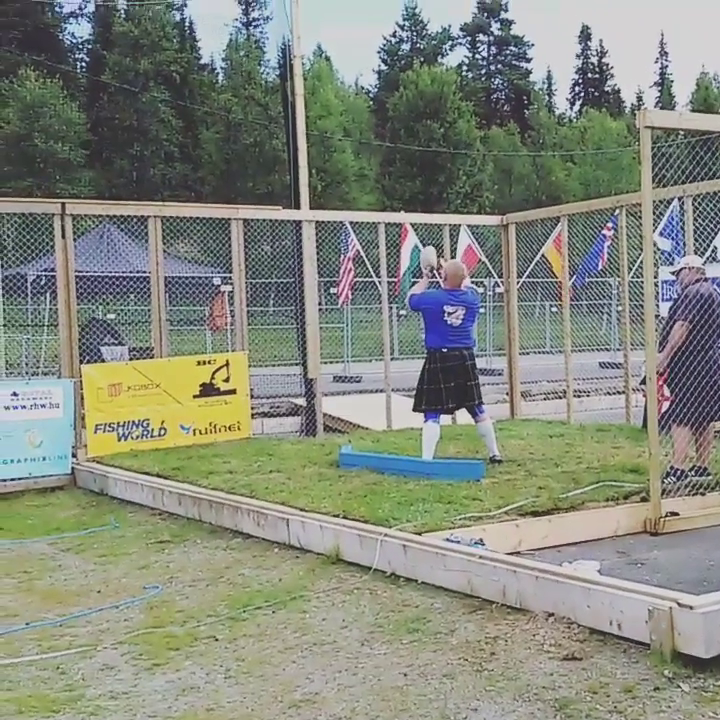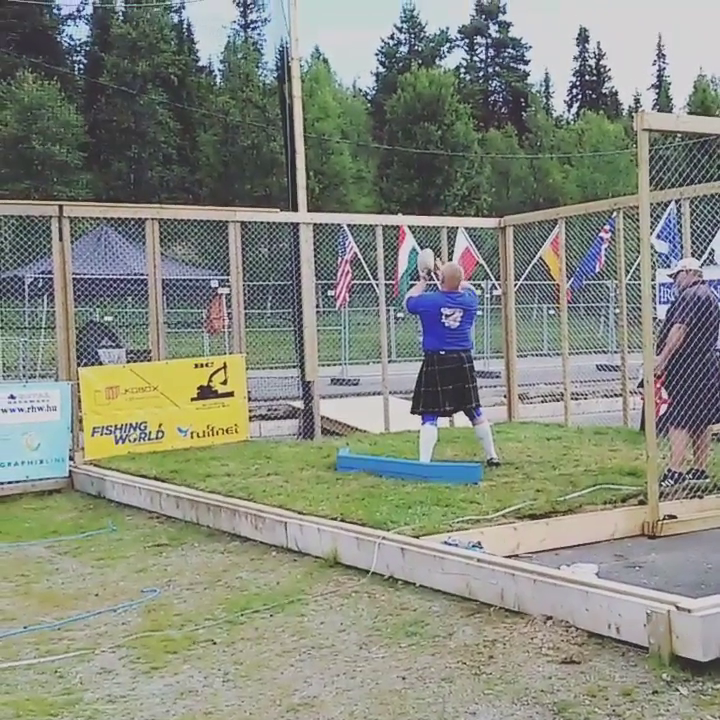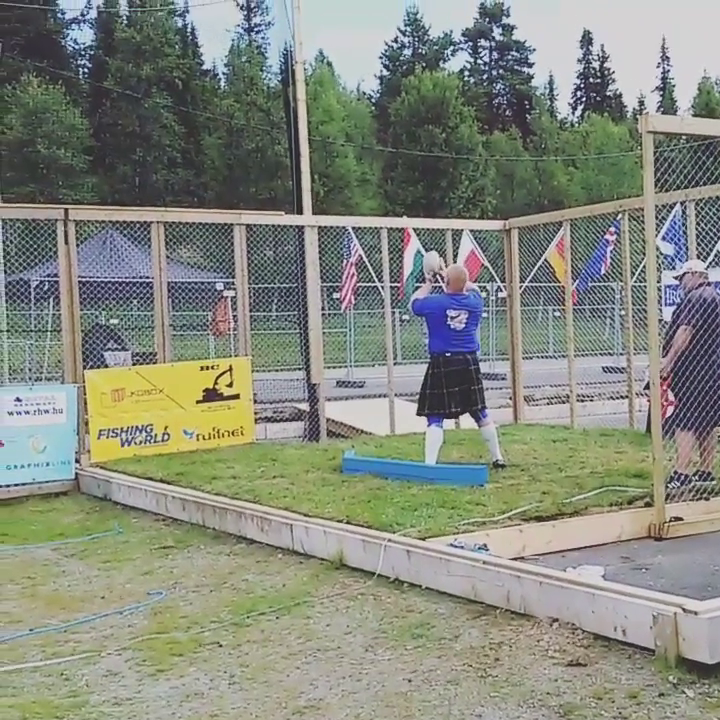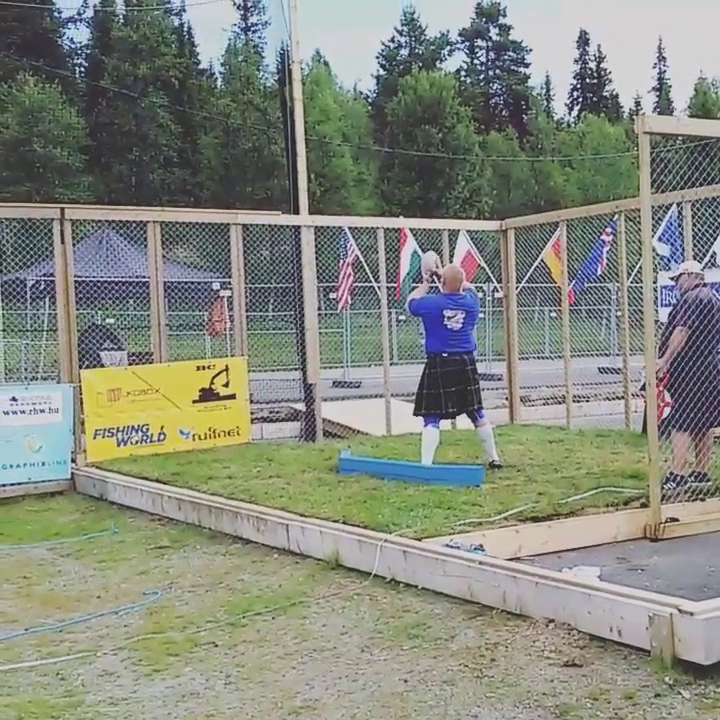
dt=0.1s
person 1, frame 1
left shoulder: (693, 293)
left elbow: (683, 326)
left wrist: (664, 355)
left hip: (690, 365)
left knee: (681, 418)
left ankle: (677, 471)
person 1, frame 2
left shoulder: (691, 295)
left elbow: (680, 328)
left wrist: (662, 358)
left hip: (688, 367)
left knee: (679, 420)
right knee: (700, 420)
left ankle: (675, 473)
right ankle: (699, 471)
person 1, frame 3
left shoulder: (696, 298)
left elbow: (686, 330)
left wrist: (668, 359)
left hip: (694, 369)
left knee: (685, 422)
left ankle: (681, 476)
person 1, frame 4
left shoulder: (692, 298)
left elbow: (682, 331)
left wrist: (665, 360)
left hip: (690, 370)
left knee: (681, 423)
left ankle: (676, 477)
person 2, frame 1
left shoulder: (430, 298)
right shoulder: (471, 298)
left elbow: (411, 299)
right elbow: (468, 286)
left wrist: (425, 278)
right wrist: (455, 273)
left hip: (438, 361)
right hip: (465, 359)
left knee: (432, 414)
right knee: (477, 409)
left ankle: (427, 460)
right ankle: (494, 454)
person 2, frame 2
left shoulder: (428, 301)
right shoulder: (469, 300)
left elbow: (408, 302)
right elbow: (467, 287)
left wrist: (422, 282)
right wrist: (447, 272)
left hip: (436, 363)
right hip: (463, 362)
left knee: (429, 416)
right knee: (475, 411)
left ankle: (424, 463)
right ankle: (492, 456)
person 2, frame 3
left shoulder: (433, 303)
right shoulder: (474, 301)
left elbow: (414, 304)
right elbow: (472, 288)
left wrist: (428, 283)
right wrist: (452, 274)
left hip: (442, 365)
right hip: (468, 364)
left knee: (435, 418)
right knee: (481, 413)
left ankle: (430, 465)
right ankle: (498, 458)
person 2, frame 4
left shoulder: (430, 303)
right shoulder: (471, 301)
left elbow: (411, 304)
right elbow: (468, 288)
left wrist: (425, 283)
right wrist: (447, 273)
left hip: (439, 366)
right hip: (466, 364)
left knee: (432, 418)
right knee: (477, 414)
left ankle: (426, 465)
right ankle: (494, 459)
